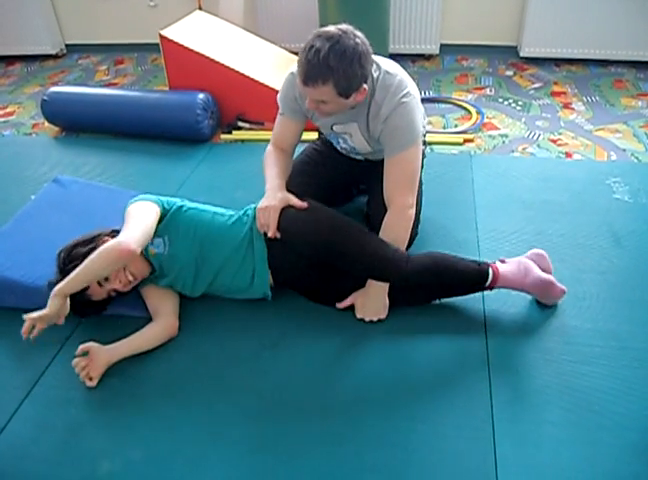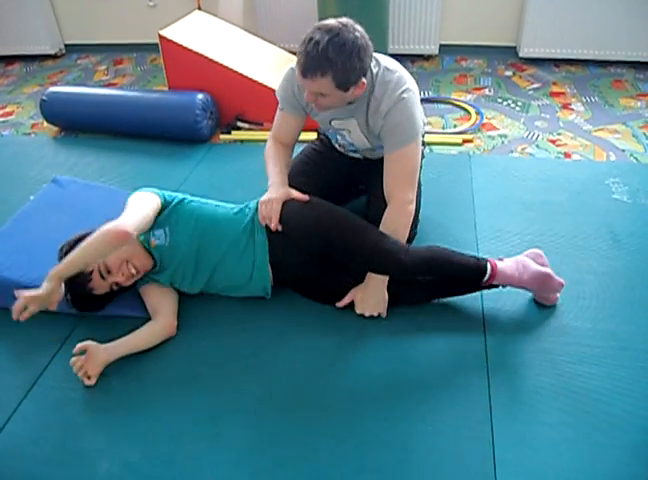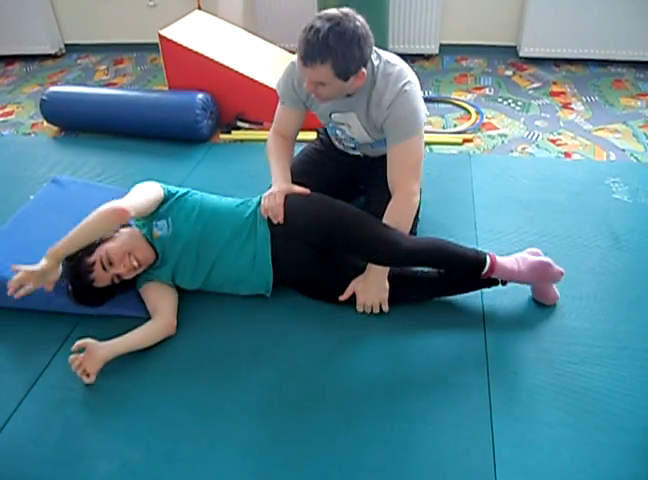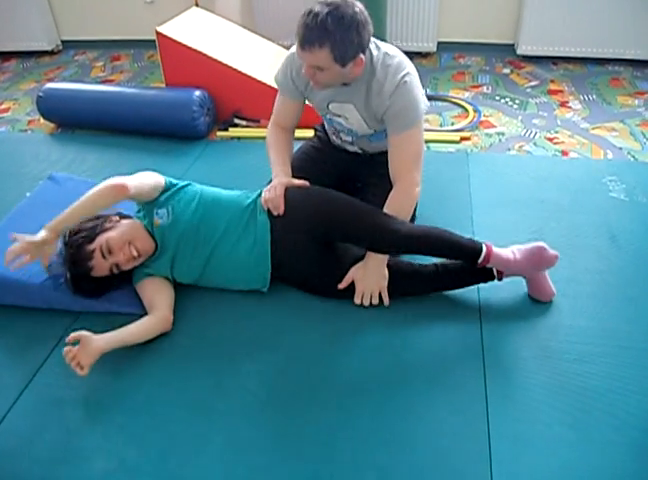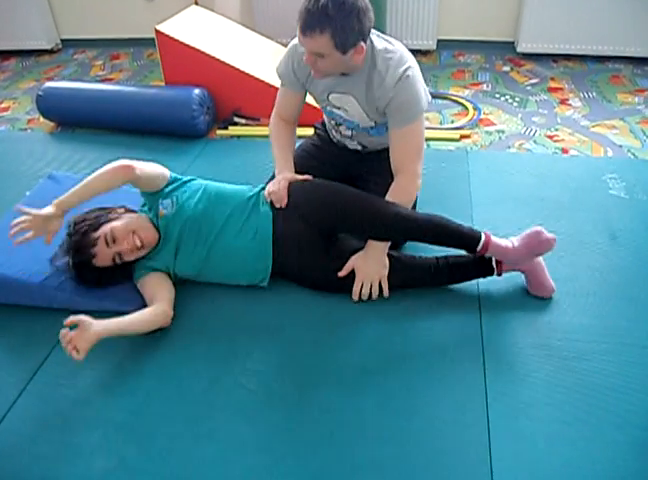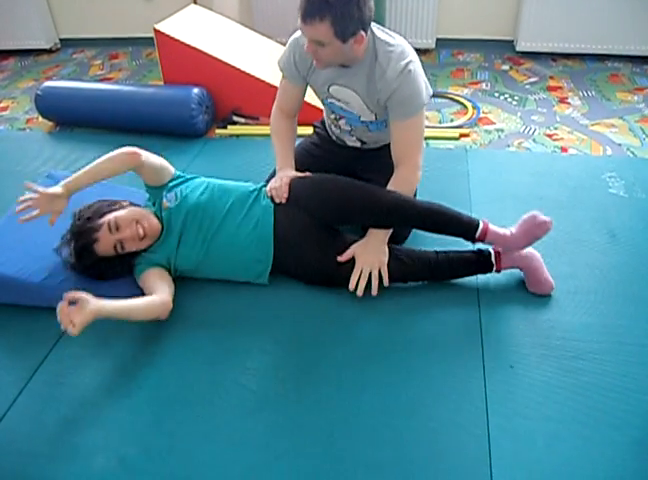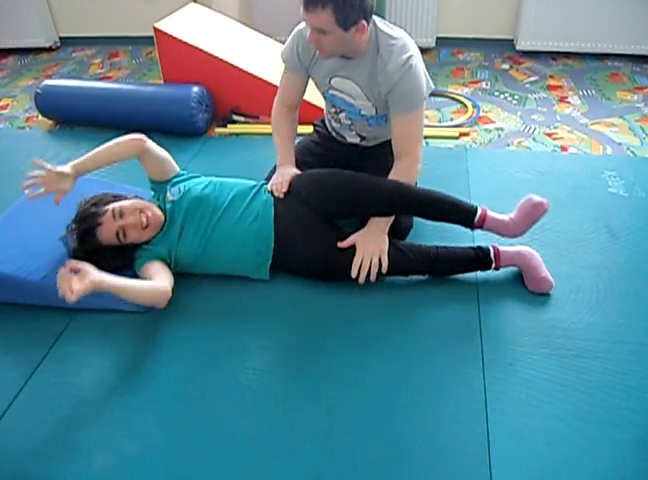
dt=0.1s
person 1, frame 1
left shoulder: (142, 207)
right shoulder: (154, 280)
left elbow: (123, 245)
right elbow: (167, 325)
left wrist: (59, 294)
right wrist: (108, 353)
left hip: (282, 233)
right hip: (282, 278)
left knee: (399, 269)
right knee: (397, 294)
left ankle: (509, 270)
right ankle: (512, 271)
person 1, frame 2
left shoulder: (146, 199)
right shoulder: (152, 277)
left elbow: (119, 229)
right elbow: (165, 323)
left wrist: (54, 278)
right wrist: (105, 351)
left hip: (282, 228)
right hip: (281, 275)
left knee: (398, 260)
right knee: (397, 292)
left ankle: (506, 268)
right ankle: (510, 271)
person 1, frame 3
left shoulder: (153, 206)
right shoulder: (151, 278)
left elbow: (118, 208)
right elbow: (165, 324)
left wrist: (52, 259)
right wrist: (103, 350)
left hip: (284, 222)
right hip: (282, 273)
left knee: (394, 248)
right knee: (395, 286)
left ankle: (508, 264)
right ankle: (506, 278)
person 1, frame 4
left shoulder: (154, 196)
right shoulder: (147, 271)
left elbow: (116, 186)
right elbow: (162, 319)
left wrist: (48, 234)
right wrist: (98, 342)
left hip: (282, 216)
right hip: (281, 266)
left knee: (392, 234)
right knee: (391, 280)
left ankle: (501, 255)
right ankle: (501, 272)
person 1, frame 5
left shoulder: (157, 194)
right shoulder: (149, 268)
left elbow: (125, 167)
right elbow: (161, 314)
left wrist: (56, 209)
right wrist: (96, 328)
left hip: (283, 207)
right hip: (282, 263)
left knee: (390, 218)
right knee: (395, 273)
left ankle: (501, 247)
right ankle: (503, 270)
person 1, frame 6
left shoulder: (162, 191)
right shoulder: (151, 261)
left elbow: (132, 154)
right elbow: (160, 304)
left wrist: (62, 190)
right wrist: (95, 306)
left hip: (285, 201)
right hip: (286, 257)
left knee: (390, 205)
right knee: (396, 267)
left ankle: (501, 236)
right ankle: (502, 262)
person 1, frame 7
left shoulder: (167, 190)
right shoulder: (151, 257)
left elbow: (139, 142)
right elbow: (160, 293)
left wrist: (72, 171)
right wrist: (97, 279)
left hip: (285, 200)
right hip: (286, 253)
left knee: (390, 193)
right knee: (398, 259)
left ankle: (498, 221)
right ankle: (502, 258)
person 2, frame 1
left shoulder: (398, 101)
right shoulder: (300, 81)
left elbow: (401, 207)
right elbow: (279, 147)
left wrist: (377, 288)
right wrist: (274, 190)
left hip: (391, 156)
right hip: (337, 149)
left knee: (397, 239)
right knee: (279, 213)
left ankle: (367, 189)
right ankle: (356, 186)
person 2, frame 2
left shoulder: (397, 97)
right shoulder: (299, 77)
left elbow: (401, 203)
right elbow: (279, 141)
left wrist: (376, 283)
right wrist: (277, 185)
left hip: (390, 155)
right hip: (335, 148)
left knee: (396, 237)
right knee: (280, 210)
left ankle: (367, 189)
right ankle: (355, 187)
person 2, frame 3
left shoulder: (398, 91)
right shoulder: (301, 71)
left elbow: (406, 194)
right elbow: (280, 135)
left wrist: (376, 274)
right wrist: (281, 182)
left hip: (388, 156)
right hip: (336, 148)
right knee: (278, 210)
left ankle: (367, 193)
right ankle: (353, 190)
person 2, frame 4
left shoulder: (398, 82)
right shoulder: (299, 62)
left elbow: (407, 184)
right elbow: (279, 126)
left wrist: (376, 262)
right wrist: (281, 176)
left hip: (385, 152)
right hip: (333, 144)
right knee: (277, 204)
left ankle: (364, 188)
right ankle: (351, 185)
person 2, frame 5
left shoulder: (398, 75)
right shoulder: (300, 54)
left elbow: (408, 176)
right elbow: (282, 120)
left wrist: (376, 251)
right wrist: (284, 172)
left hip: (385, 150)
right hip: (333, 141)
left knee: (390, 237)
right knee: (276, 203)
left ankle: (362, 190)
right ankle: (350, 187)
person 2, frame 6
left shoulder: (400, 67)
right shoulder: (301, 47)
left elbow: (409, 168)
right elbow: (283, 114)
left wrist: (376, 241)
right wrist: (284, 169)
left hip: (385, 148)
right hip: (333, 139)
left knee: (391, 232)
right knee: (275, 202)
person 2, frame 7
left shoulder: (401, 61)
right shoulder: (304, 39)
left elbow: (408, 160)
right elbow: (284, 107)
left wrist: (377, 229)
right wrist: (285, 164)
left hip: (385, 146)
right hip: (333, 137)
left knee: (392, 231)
